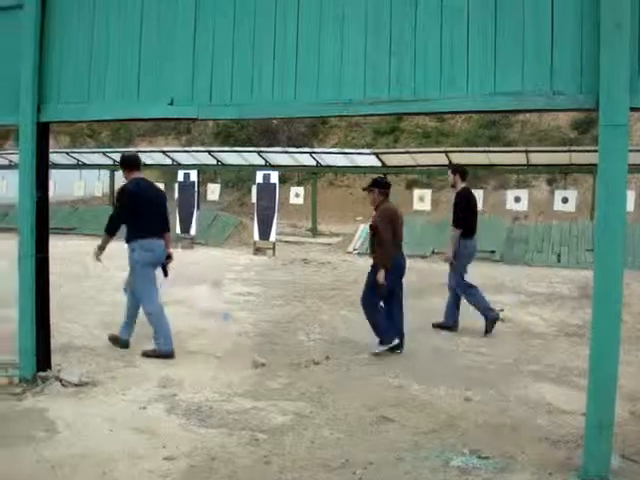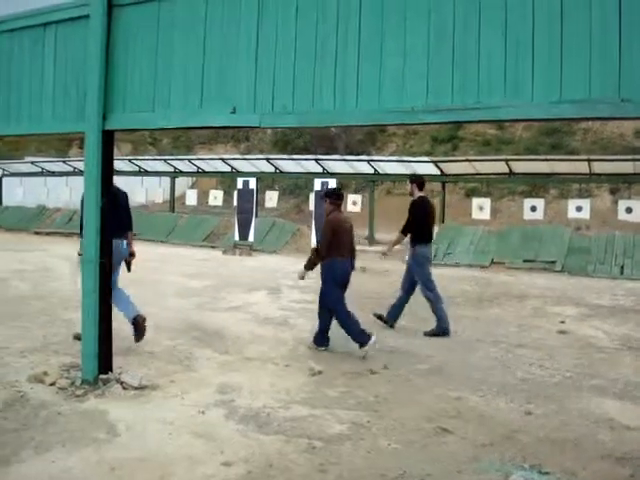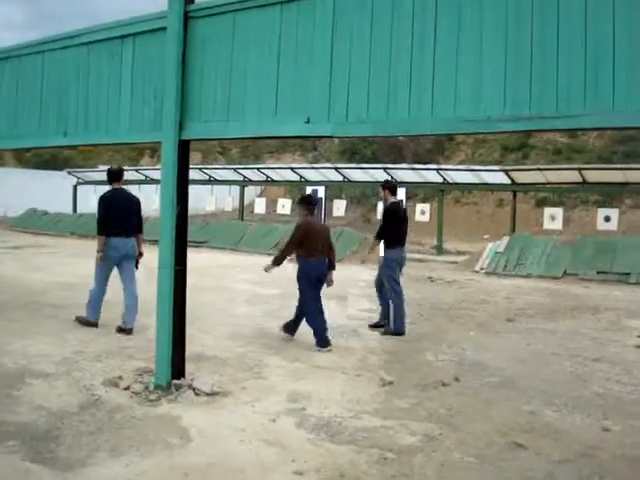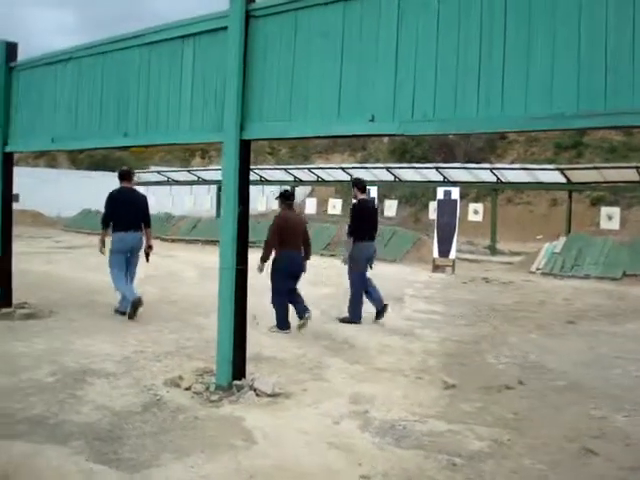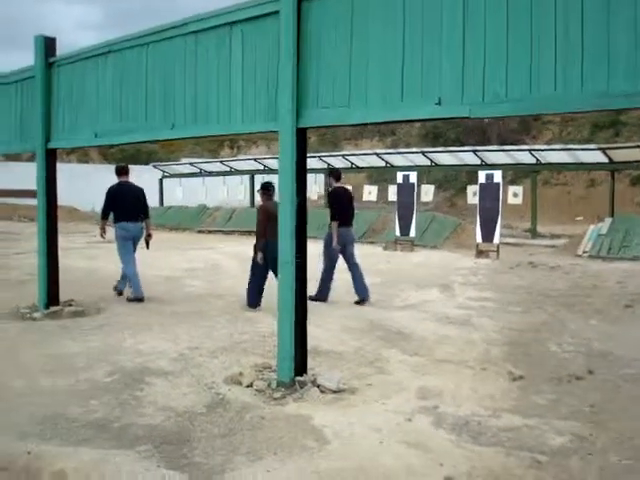
dt=1s
person 1, frame 1
left shoulder: (127, 190)
right shoulder: (156, 189)
left elbow: (115, 221)
right elbow: (165, 222)
left wrist: (101, 247)
right wrist: (167, 249)
left hip: (140, 248)
right hip: (157, 246)
left knee: (148, 298)
right knee: (132, 290)
left ankle: (164, 347)
right ankle: (124, 336)
person 1, frame 2
right shoulder: (121, 194)
right elbow: (128, 224)
left wrist: (82, 251)
right wrist: (130, 247)
right hip: (118, 245)
right knee: (112, 288)
right ankle: (135, 316)
person 1, frame 3
left shoulder: (106, 198)
right shoulder: (134, 199)
left elbow: (101, 226)
right elbow: (139, 226)
left wrist: (99, 249)
right wrist: (139, 247)
left hip: (112, 244)
right hip: (129, 244)
left knee: (100, 283)
right knee: (130, 285)
left ankle: (91, 318)
right ankle: (128, 324)
person 1, frame 4
left shoulder: (113, 195)
right shoulder: (141, 197)
left elbow: (106, 219)
right elbow: (147, 221)
left wrist: (102, 240)
right wrist: (148, 241)
left hip: (120, 237)
right hip: (137, 237)
left knee: (117, 274)
right knee: (129, 274)
left ankle: (134, 298)
right ankle: (123, 307)
person 1, frame 5
left shoulder: (113, 190)
right shoulder: (139, 190)
left elbow: (106, 210)
right elbow: (145, 212)
left wrist: (102, 227)
right wrist: (148, 230)
left hip: (123, 227)
right hip: (138, 227)
left knee: (128, 262)
right knee: (128, 258)
left ankle: (138, 294)
right ankle: (120, 286)
person 2, frame 1
left shoulder: (384, 211)
right shoulder: (392, 210)
left elbow: (385, 241)
left wrist: (381, 268)
left hip: (386, 263)
right hip: (397, 260)
left knee: (369, 301)
right knee: (393, 304)
left ankle: (388, 338)
right ankle: (395, 343)
person 2, frame 2
left shoulder: (330, 220)
right shoulder: (346, 221)
left elbow: (320, 248)
right elbow: (352, 248)
left wrist: (306, 268)
right wrist: (349, 269)
left hip: (332, 267)
right hip: (344, 265)
left knee: (339, 308)
right knee: (326, 305)
left ankle: (364, 339)
right ankle: (320, 341)
person 2, frame 3
left shoulder: (303, 225)
right shoulder: (322, 226)
left elbow: (289, 247)
right elbow: (330, 250)
left wrist: (274, 263)
right wrist: (330, 271)
left hip: (308, 268)
right hip: (321, 267)
left knee: (312, 305)
right knee: (305, 301)
left ankle: (323, 343)
right ankle: (290, 329)
person 2, frame 4
left shoulder: (280, 218)
right shoulder: (301, 219)
left elbow: (270, 241)
right elbow: (307, 242)
left wrist: (262, 261)
right wrist: (305, 259)
left hip: (283, 258)
right hip: (298, 258)
left knee: (280, 293)
right knee: (290, 290)
left ankle: (283, 326)
right ankle: (304, 312)
person 2, frame 5
left shoulder: (263, 208)
left elbow: (260, 230)
left wrist: (259, 250)
left hip: (267, 246)
right hip: (279, 246)
left knee: (257, 276)
left ankle: (253, 303)
person 3, frame 1
left shoulder: (462, 195)
right shoulder: (467, 194)
left elbow: (458, 224)
left wrist: (450, 249)
left hip: (462, 243)
right hip: (467, 243)
left knee: (458, 283)
right knee: (456, 283)
left ankle: (490, 314)
right ankle: (450, 321)
person 3, frame 2
left shoulder: (416, 204)
right shoulder: (428, 203)
left elbow: (407, 229)
left wrist: (390, 246)
left hip: (419, 250)
right hip: (425, 248)
left knee: (428, 289)
right knee: (407, 286)
left ankle: (442, 327)
right ankle: (390, 318)
person 3, frame 3
left shoulder: (390, 209)
right shoulder: (401, 208)
left elbow: (381, 233)
left wrist: (369, 252)
left hip: (392, 253)
right hip: (398, 251)
left knee: (393, 289)
right knee: (381, 284)
left ankle: (398, 327)
right ankle: (385, 319)
person 3, frame 4
left shoulder: (357, 206)
right shoulder: (372, 205)
left elbow: (352, 231)
left wrist: (347, 253)
left hip: (359, 246)
right hip: (370, 245)
left knee: (355, 281)
right knee: (363, 278)
left ankle: (354, 316)
right ankle: (379, 303)
person 3, frame 5
left shoulder: (333, 193)
right shoulder: (348, 193)
left elbow: (334, 217)
left wrist: (334, 239)
left hip: (337, 232)
right hip: (349, 231)
left knee: (329, 265)
right knee: (352, 263)
left ankle: (322, 294)
right ankle: (363, 295)
